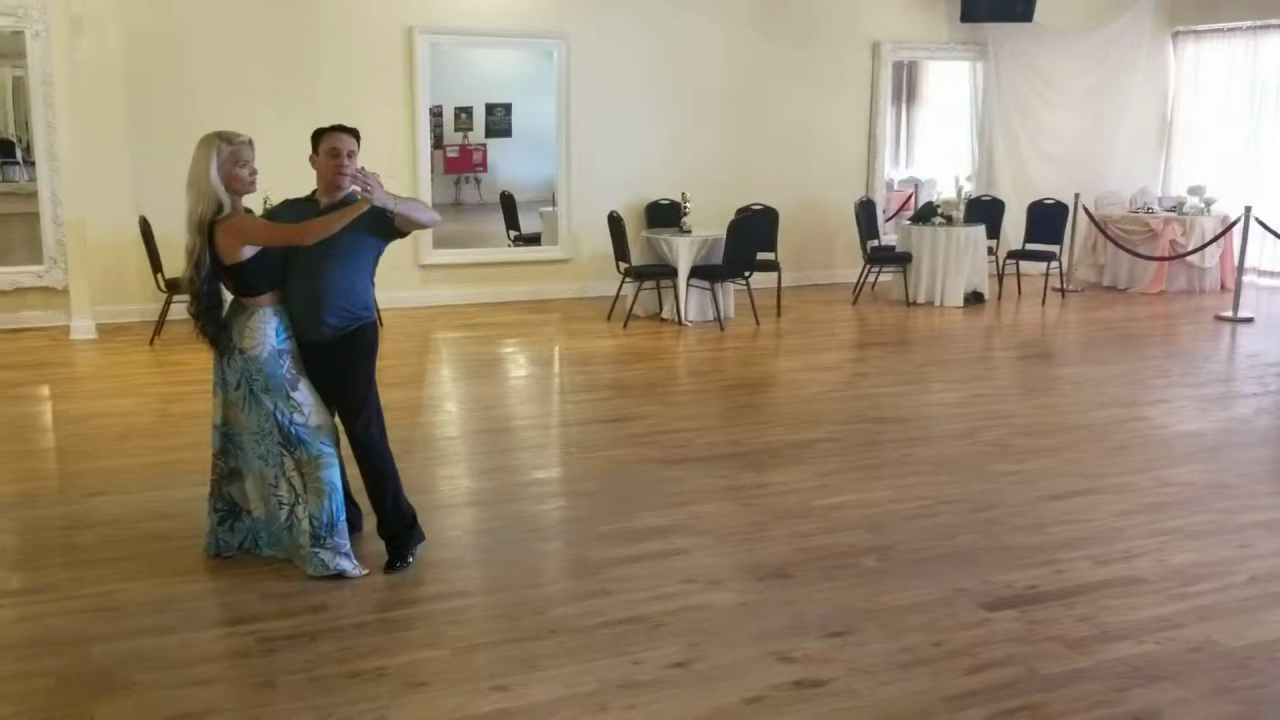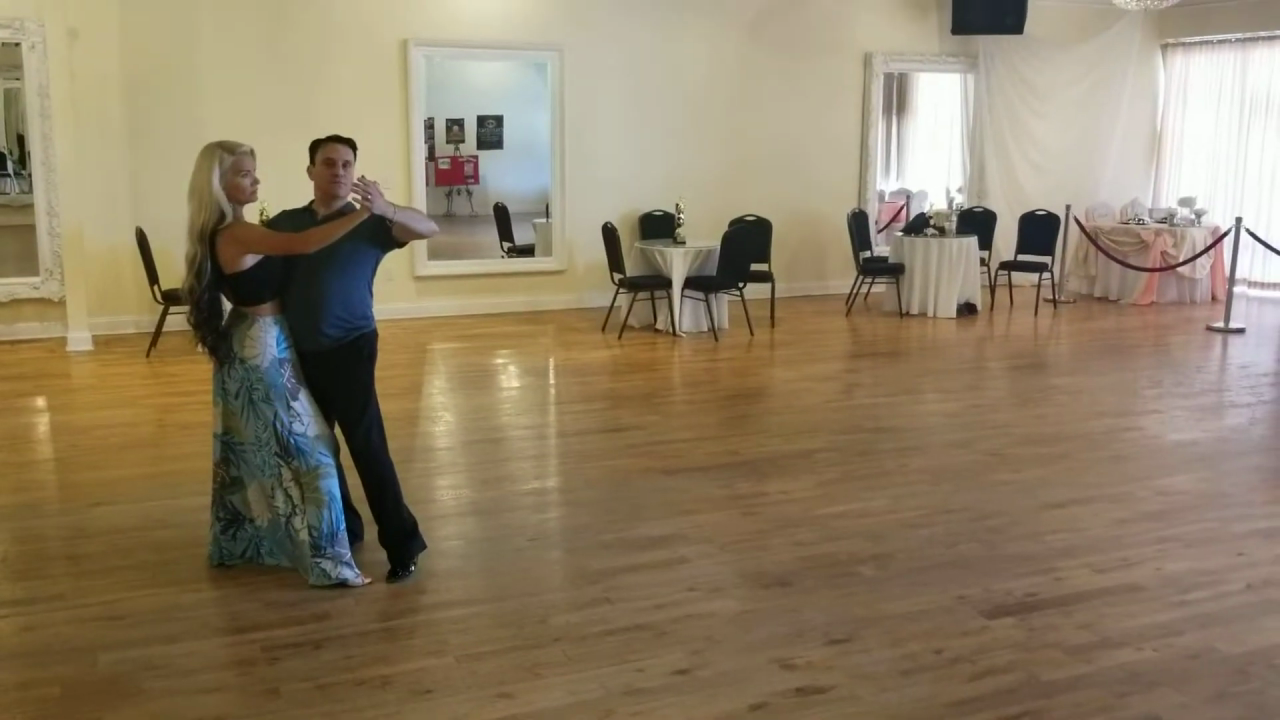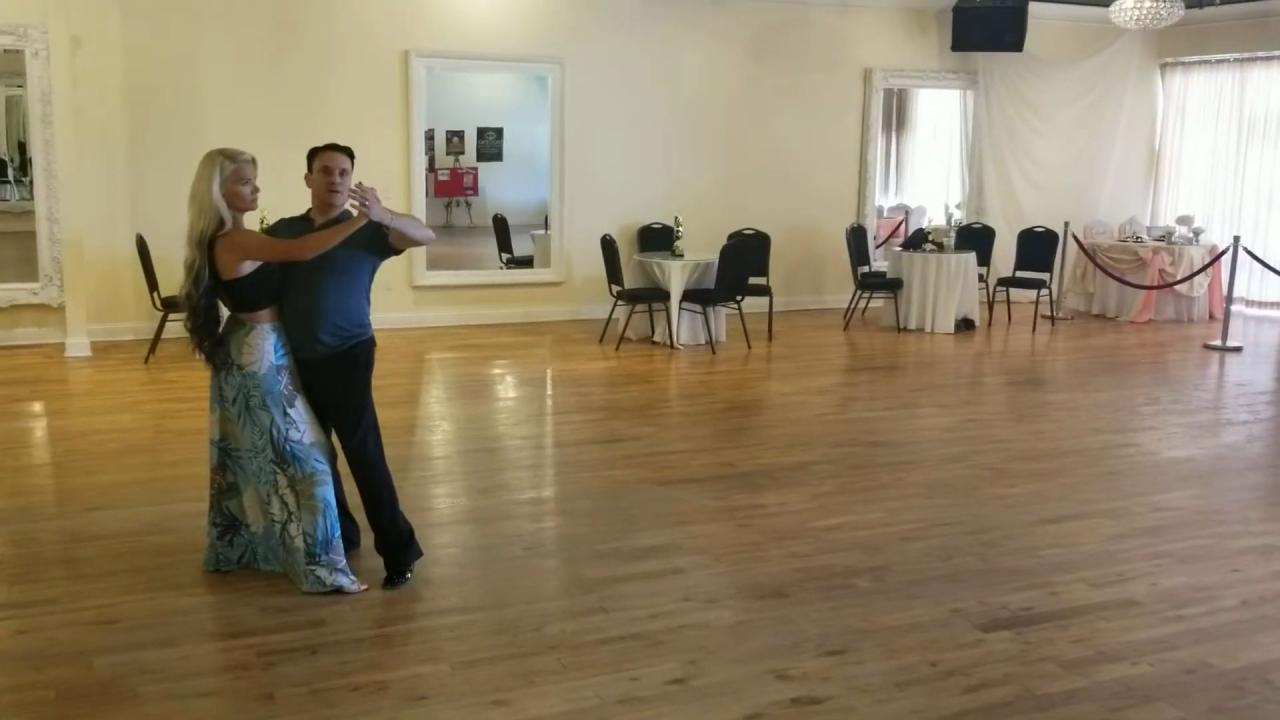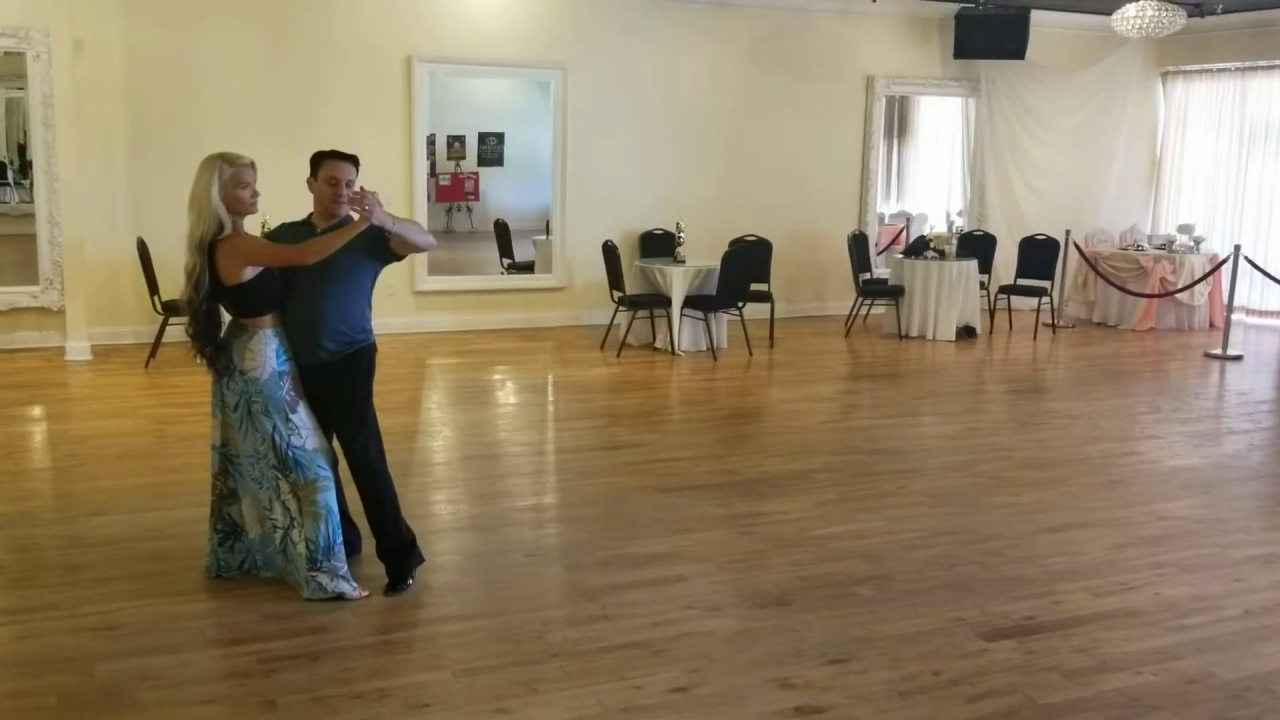
dt=1s
person 1, frame 1
left shoulder: (369, 213)
right shoulder: (286, 212)
left elbow: (430, 218)
left wrist: (385, 200)
left hip: (349, 340)
right hip: (299, 343)
left knee: (366, 437)
left ankle: (401, 535)
right ankle: (339, 518)
person 1, frame 2
left shoulder: (368, 223)
right shoulder: (284, 223)
left elbow: (428, 228)
left wrist: (385, 209)
left hip: (349, 350)
right hip: (298, 354)
left knee: (368, 448)
left ankle: (402, 543)
right ankle: (341, 528)
person 1, frame 3
left shoulder: (365, 230)
right shoulder: (282, 231)
left elbow: (424, 235)
left wrist: (383, 216)
left hip: (346, 358)
right hip: (296, 360)
left knee: (365, 456)
left ankle: (399, 551)
right ankle: (339, 534)
person 1, frame 4
left shoulder: (367, 237)
right shoulder: (283, 235)
left elbow: (426, 242)
left wrist: (383, 219)
left hip: (348, 364)
right hip: (297, 367)
left knee: (366, 460)
left ankle: (401, 557)
right ankle: (338, 540)
person 2, frame 1
left shoulder: (228, 223)
right shoulder: (235, 226)
right elbow: (303, 236)
right wrist: (362, 205)
left hip: (250, 336)
right hip: (262, 339)
left knee: (252, 441)
right knee: (309, 439)
left ankle: (237, 533)
right ankle: (323, 549)
person 2, frame 2
left shoulder: (225, 233)
right shoulder: (237, 235)
right elbow: (302, 245)
right wrist: (362, 213)
left hip: (248, 345)
right hip: (261, 348)
left knee: (253, 450)
right knee: (304, 449)
left ankle: (240, 542)
right ankle: (323, 557)
person 2, frame 3
left shoulder: (222, 240)
right shoulder: (236, 242)
right elbow: (301, 251)
right wrist: (361, 219)
left hip: (247, 351)
right hip: (259, 354)
left knee: (249, 456)
right knee: (297, 456)
left ankle: (237, 549)
right ankle: (318, 565)
person 2, frame 4
left shoulder: (222, 244)
right shoulder: (237, 246)
right elbow: (302, 256)
right wrist: (362, 223)
left hip: (246, 358)
right hip: (261, 361)
left knee: (250, 464)
right knee: (304, 464)
left ankle: (236, 555)
right ankle: (320, 573)
